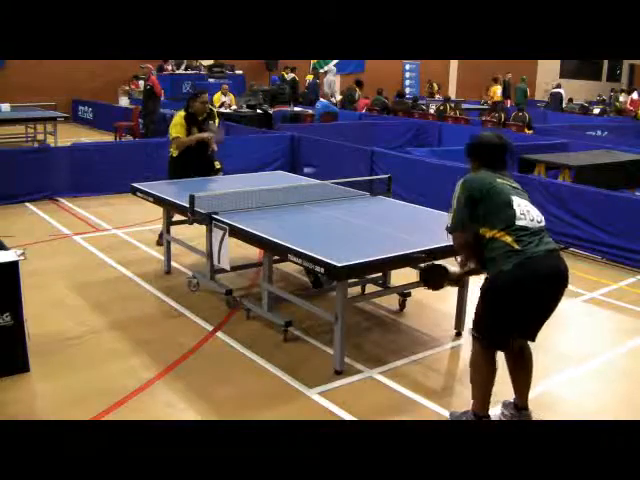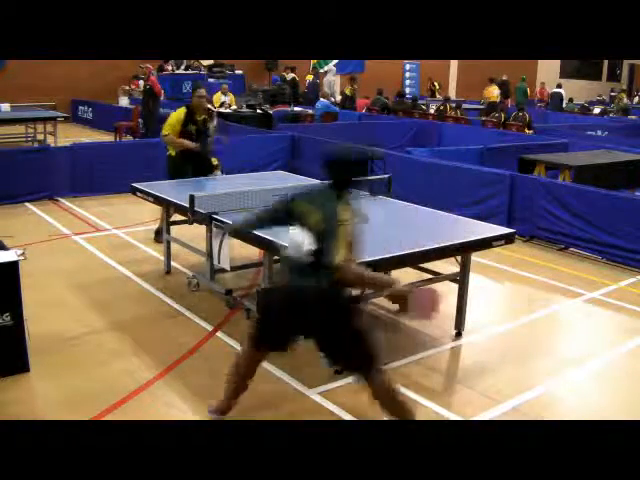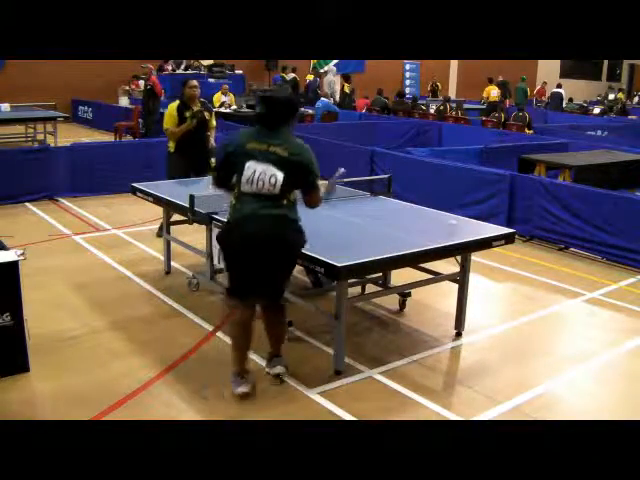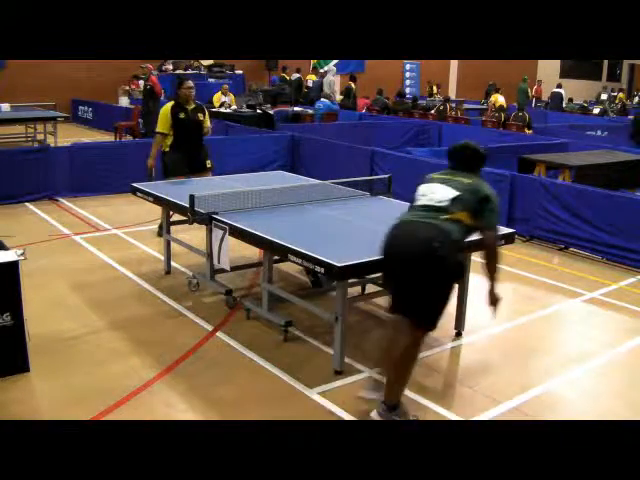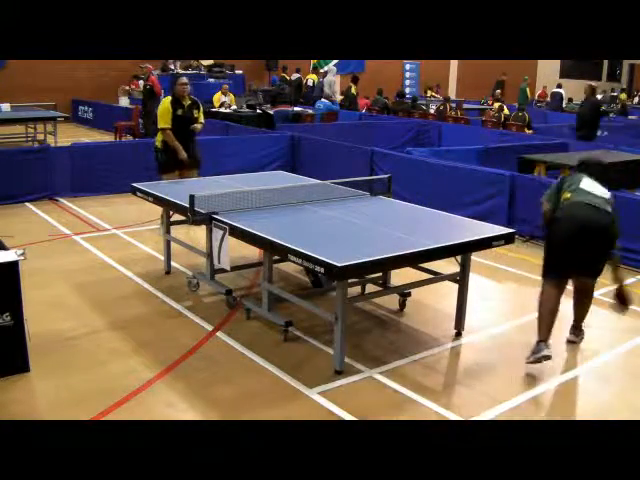
dt=1s
person 1, frame 1
left shoulder: (470, 183)
right shoulder: (513, 185)
left elbow: (461, 240)
left wrist: (475, 264)
right wrist: (463, 273)
left hip: (519, 273)
right hip: (554, 269)
left knee: (484, 343)
right knee: (515, 339)
left ankle: (477, 415)
right ankle: (519, 409)
person 1, frame 2
left shoulder: (300, 198)
right shoulder: (343, 215)
left elbow: (254, 222)
right elbow: (343, 271)
left wrist: (240, 226)
right wrist: (390, 284)
left hip: (286, 298)
right hip: (325, 300)
left knee: (256, 348)
right knee: (370, 370)
left ankle: (221, 411)
person 1, frame 3
left shoulder: (237, 141)
right shoulder: (299, 150)
left elbow: (219, 178)
right elbow: (313, 202)
right wrist: (323, 189)
left hip: (241, 229)
right hip: (279, 232)
left knee: (241, 301)
right knee: (272, 297)
left ankle: (241, 375)
right ankle: (276, 359)
person 1, frame 4
left shoulder: (429, 179)
right shoulder: (483, 190)
right elbow: (490, 242)
right wrist: (492, 285)
left hip: (398, 238)
right hip: (436, 247)
left knee: (404, 314)
right knee: (414, 328)
left ankle: (386, 378)
right ankle: (389, 406)
person 1, frame 5
left shoulder: (566, 179)
right shoulder: (607, 194)
left elbow: (546, 209)
right elbow: (614, 226)
left wrist: (553, 234)
right wrist: (615, 267)
left hip: (568, 220)
right hip: (601, 226)
left knee: (552, 284)
right knee: (585, 283)
left ankle: (542, 344)
right ankle: (576, 330)
person 2, frame 1
left shoulder: (210, 112)
right shoulder: (181, 117)
right elbow: (177, 143)
left wrist: (211, 142)
right wrist: (200, 136)
left hip: (204, 156)
right hip: (182, 159)
right ankle: (164, 232)
person 2, frame 2
left shoulder: (210, 112)
right shoulder: (180, 115)
right elbow: (166, 137)
right wrist: (186, 143)
left hip: (201, 156)
right hip: (179, 157)
right ankle: (160, 229)
person 2, frame 3
left shoulder: (206, 106)
right shoulder: (174, 108)
left elbow: (211, 126)
right elbow: (169, 133)
left wrist: (211, 139)
right wrist: (187, 126)
left hip: (203, 153)
right hip: (180, 154)
right ankle: (164, 224)
person 2, frame 4
left shoulder: (201, 108)
right shoulder: (169, 109)
left elbow: (206, 128)
right elbow: (160, 135)
left wrist: (207, 130)
right wrist: (152, 157)
left hip: (198, 151)
right hip: (176, 153)
right ankle: (164, 223)
person 2, frame 5
left shoulder: (195, 103)
right shoulder: (167, 103)
left elbow: (200, 121)
right elbow: (165, 130)
left wrist: (199, 126)
right wrist: (179, 150)
left hip: (189, 148)
right hip: (169, 149)
